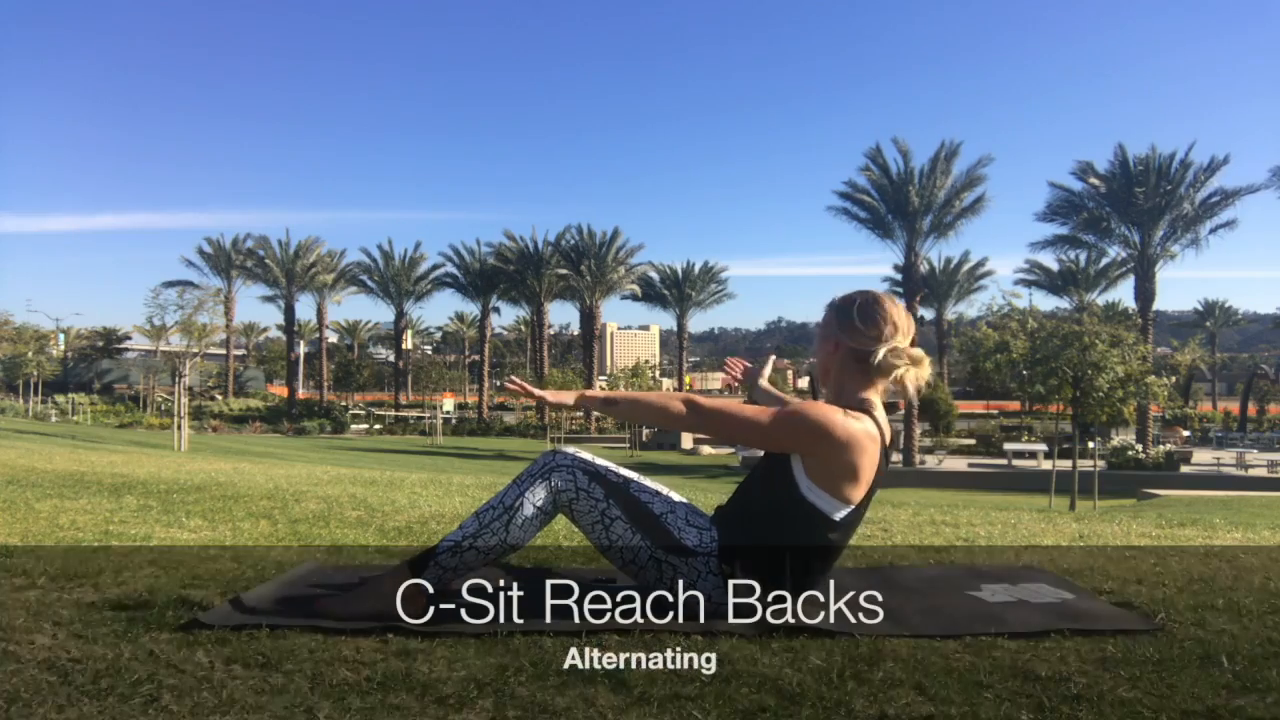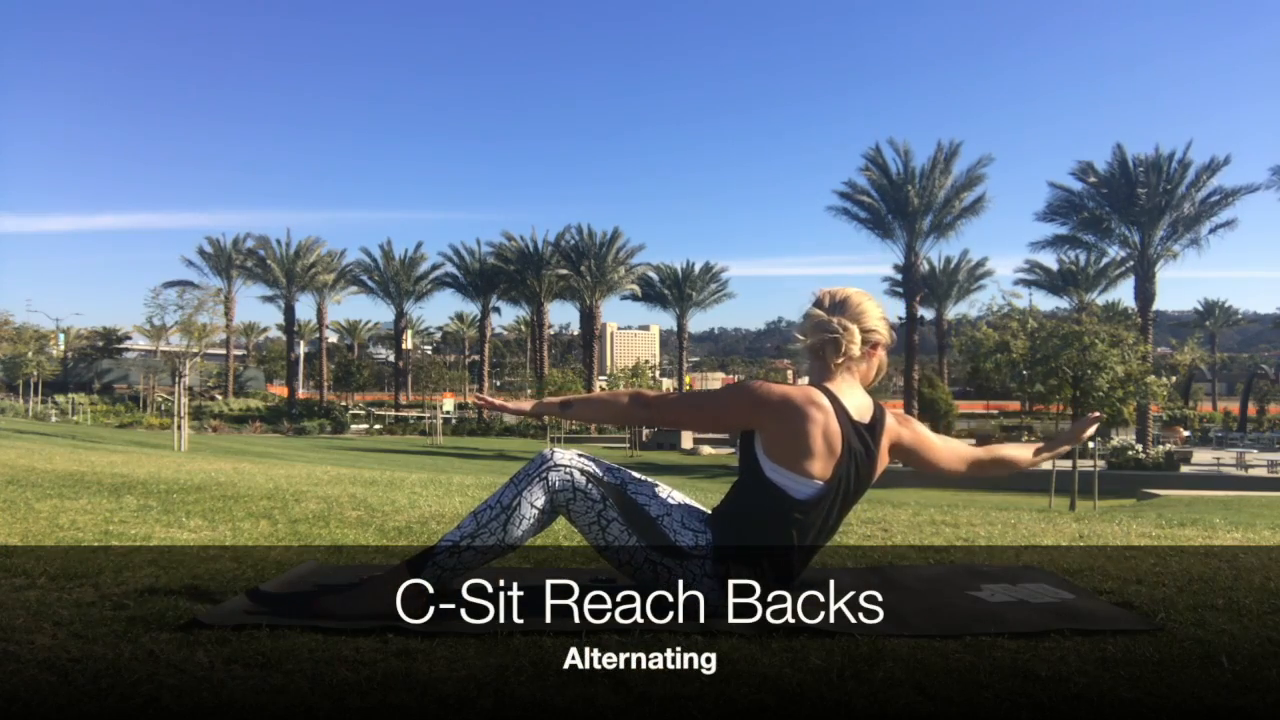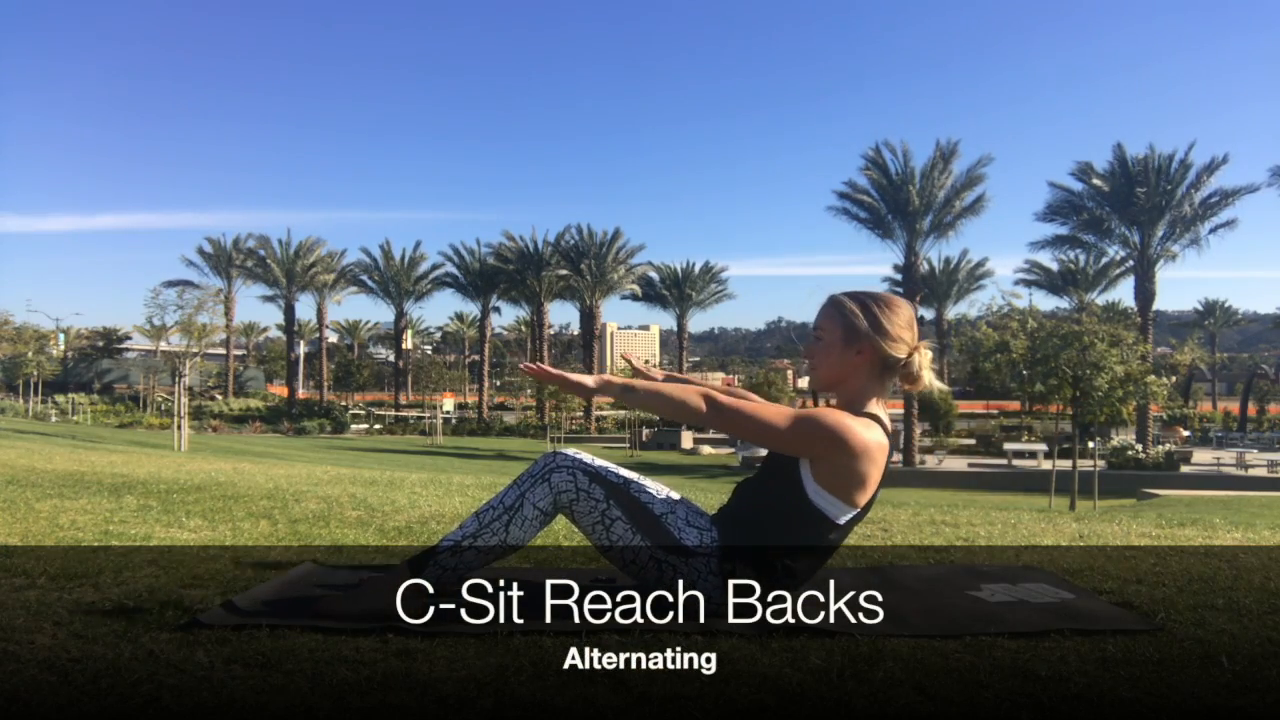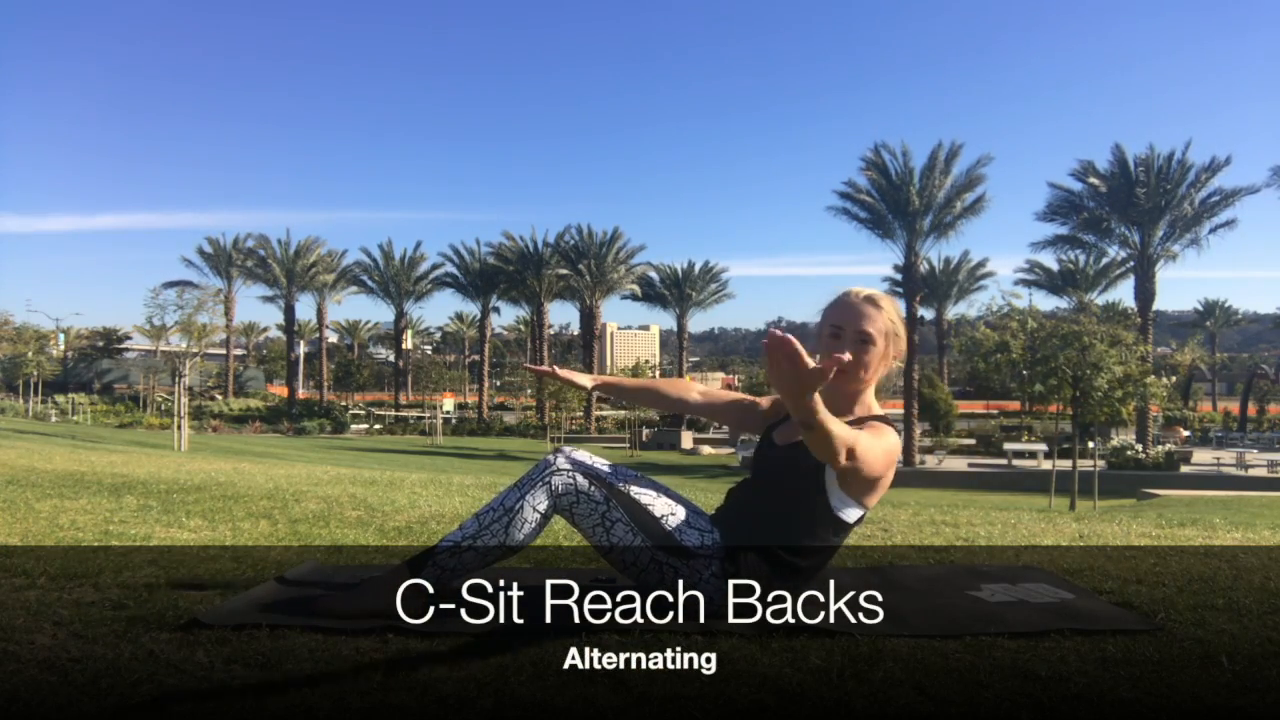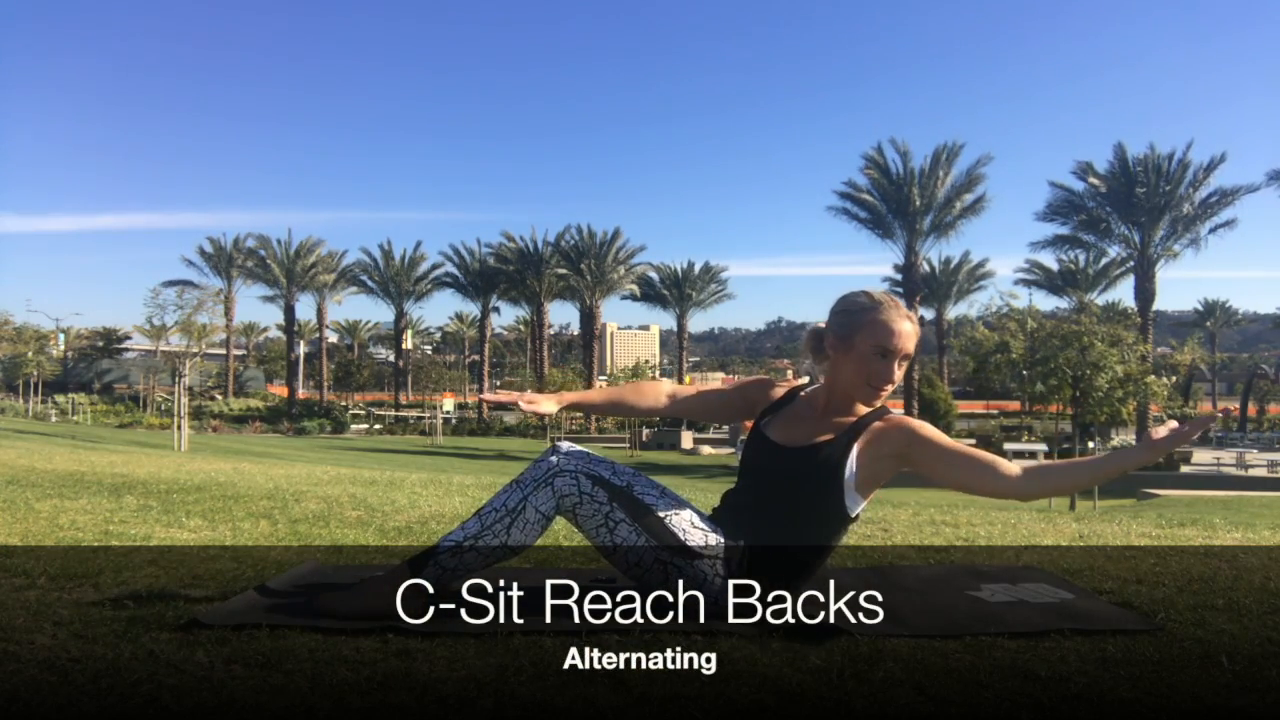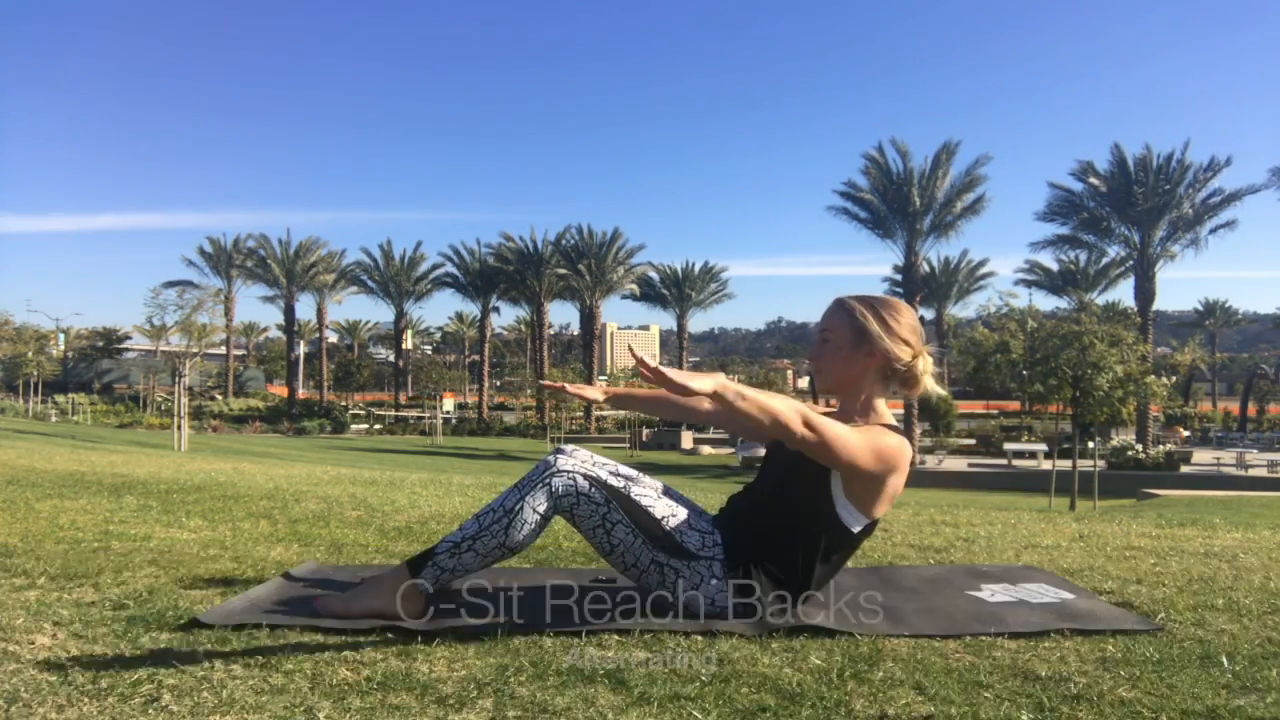
dt=0.7s
person 1, frame 1
left shoulder: (832, 427)
right shoulder: (867, 424)
left elbow: (697, 414)
left wrist: (582, 397)
right wrist: (760, 386)
left hip: (721, 577)
right hip: (732, 565)
left knee: (561, 473)
right knee: (566, 467)
left ankle: (407, 584)
right ankle: (422, 576)
person 1, frame 2
left shoulder: (783, 405)
right shoulder: (890, 429)
left elbow: (648, 408)
right elbow: (976, 457)
left wrist: (540, 405)
right wrist: (1051, 445)
left hip: (711, 572)
right hip: (739, 569)
left knee: (556, 471)
right knee: (566, 471)
left ankle: (407, 582)
right ankle: (423, 573)
person 1, frame 3
left shoulder: (847, 436)
right shoulder: (853, 424)
left elbow: (714, 411)
right elbow: (746, 404)
left wrist: (604, 385)
right wrist: (661, 378)
left hip: (716, 578)
right hip: (723, 555)
left knee: (561, 475)
right knee: (566, 469)
left ankle: (411, 581)
right ankle: (424, 570)
person 1, frame 4
left shoulder: (875, 441)
right shoulder: (795, 414)
left elbow: (839, 451)
right elbow: (699, 399)
left wrist: (807, 399)
right wrist: (600, 383)
left hip: (733, 581)
right hip: (717, 552)
left knee: (562, 474)
right knee: (566, 466)
left ankle: (411, 583)
right ankle: (424, 574)
person 1, frame 5
left shoulder: (891, 437)
right shoulder: (773, 398)
left elbow: (1019, 480)
right elbow: (668, 398)
left wrist: (1147, 451)
right wrist: (562, 399)
left hip: (742, 588)
right hip: (709, 558)
left knee: (561, 478)
right knee: (563, 463)
left ankle: (416, 584)
right ankle: (429, 573)
person 1, frame 6
left shoulder: (885, 450)
right shoulder: (816, 422)
left elbow: (804, 427)
right elbow: (704, 412)
left wrist: (711, 380)
right wrist: (606, 394)
left hip: (734, 585)
right hip: (718, 551)
left knee: (563, 476)
right knee: (570, 464)
left ankle: (410, 587)
right ankle: (420, 577)
